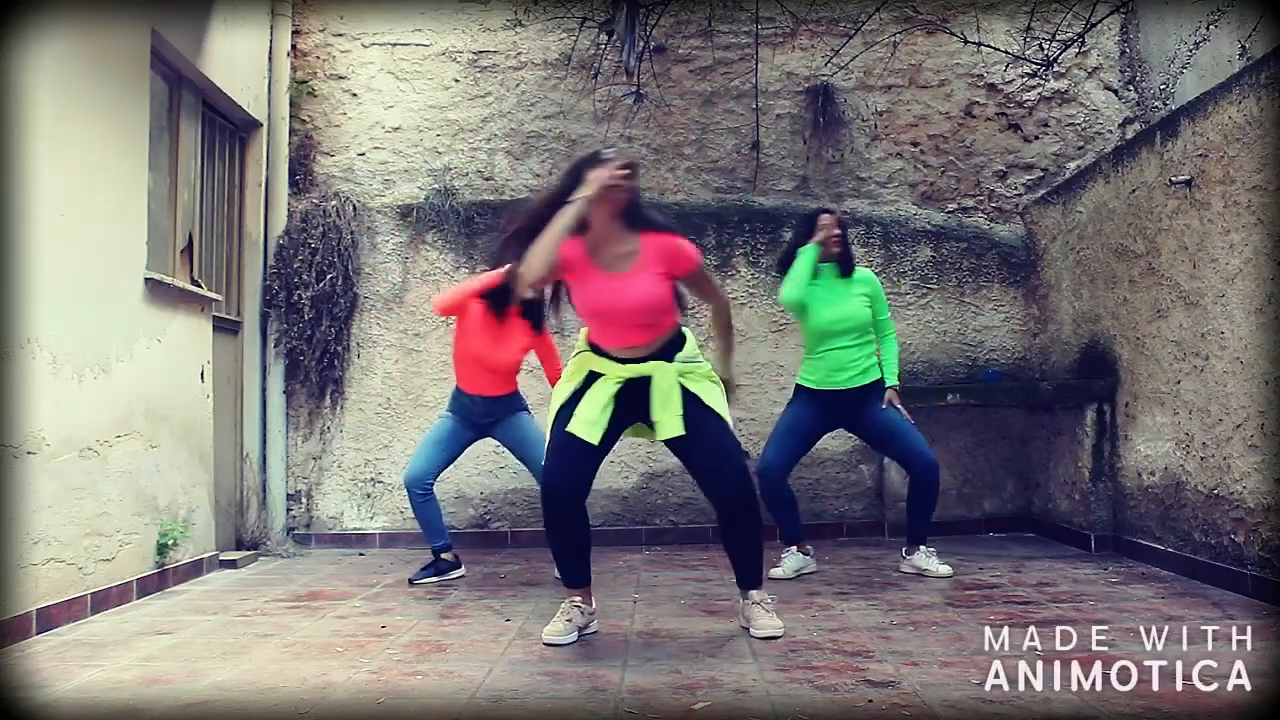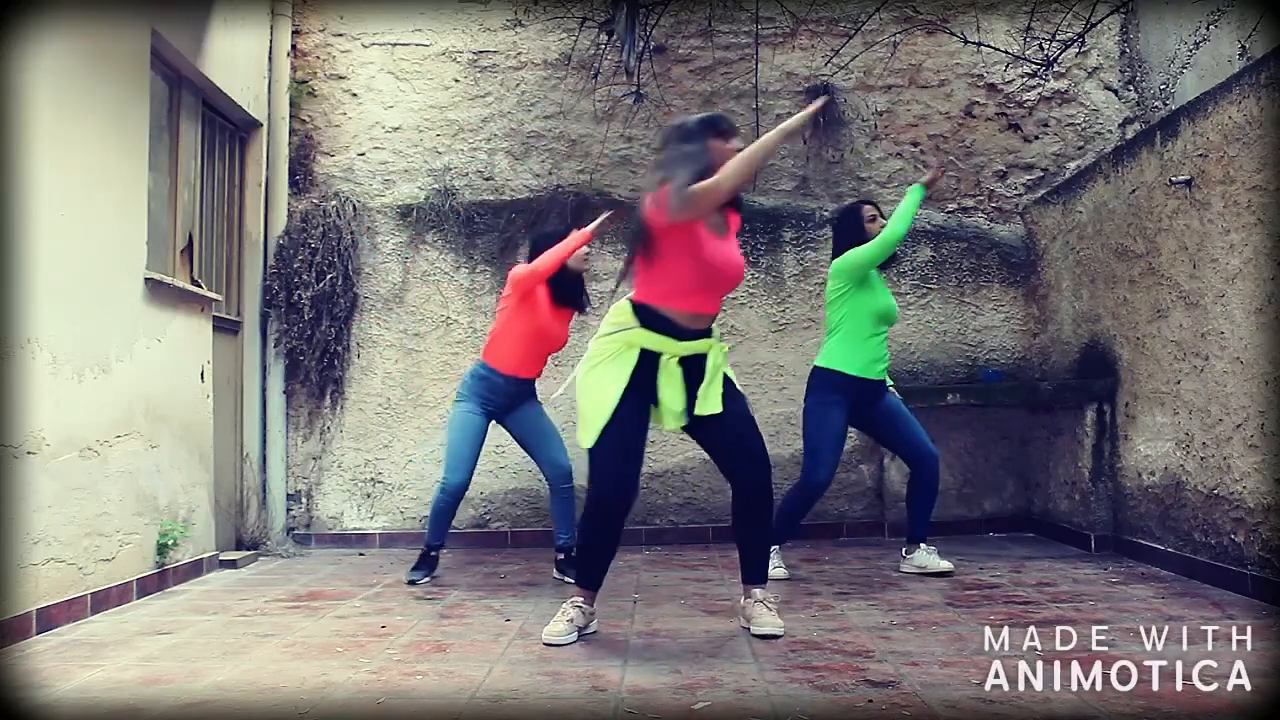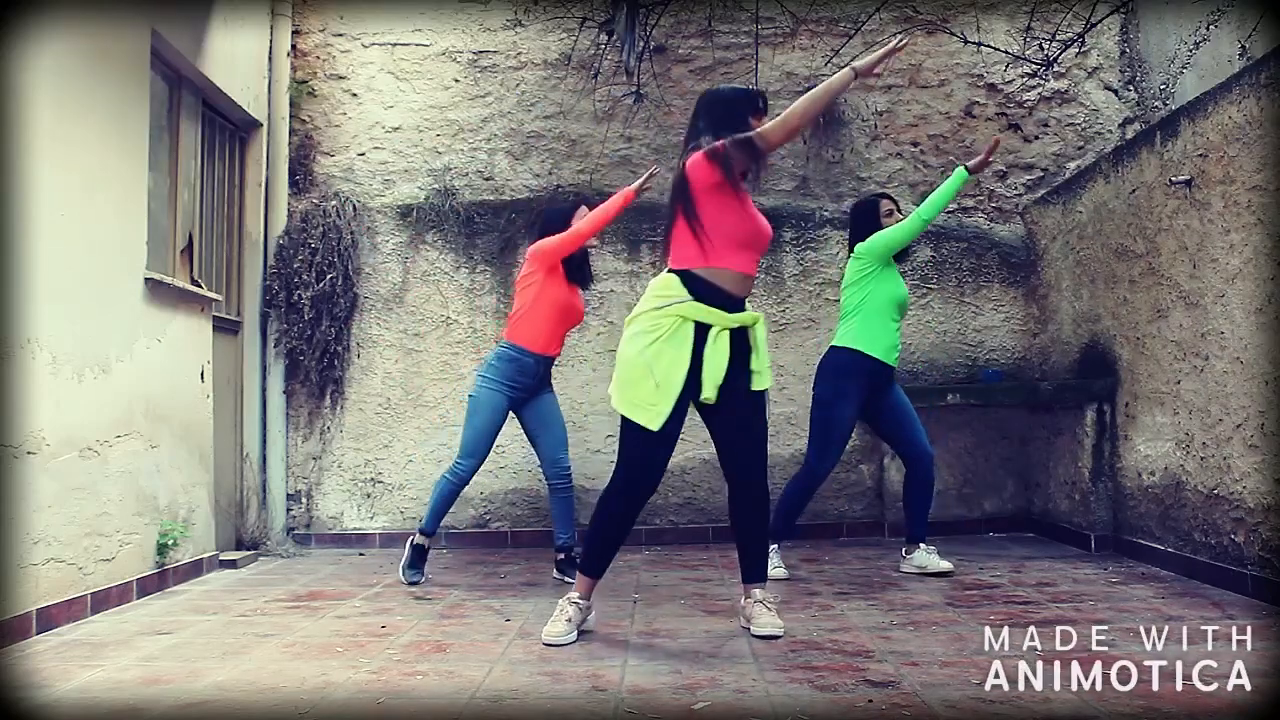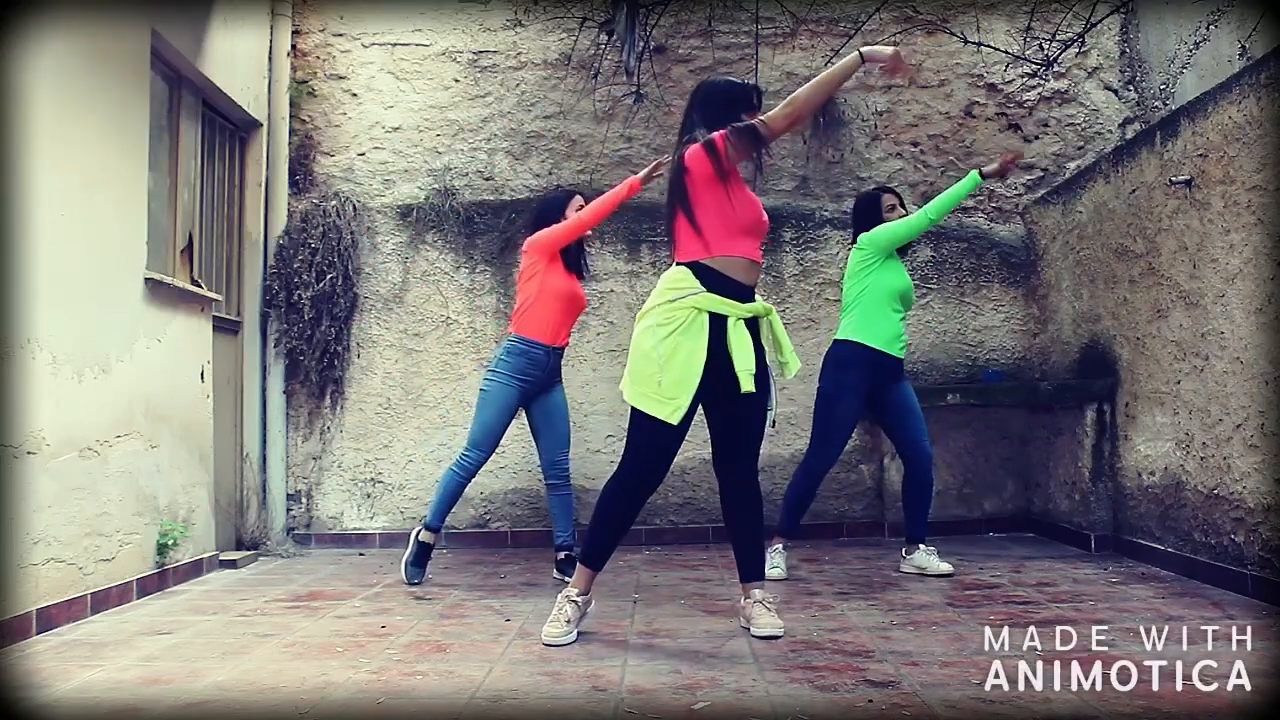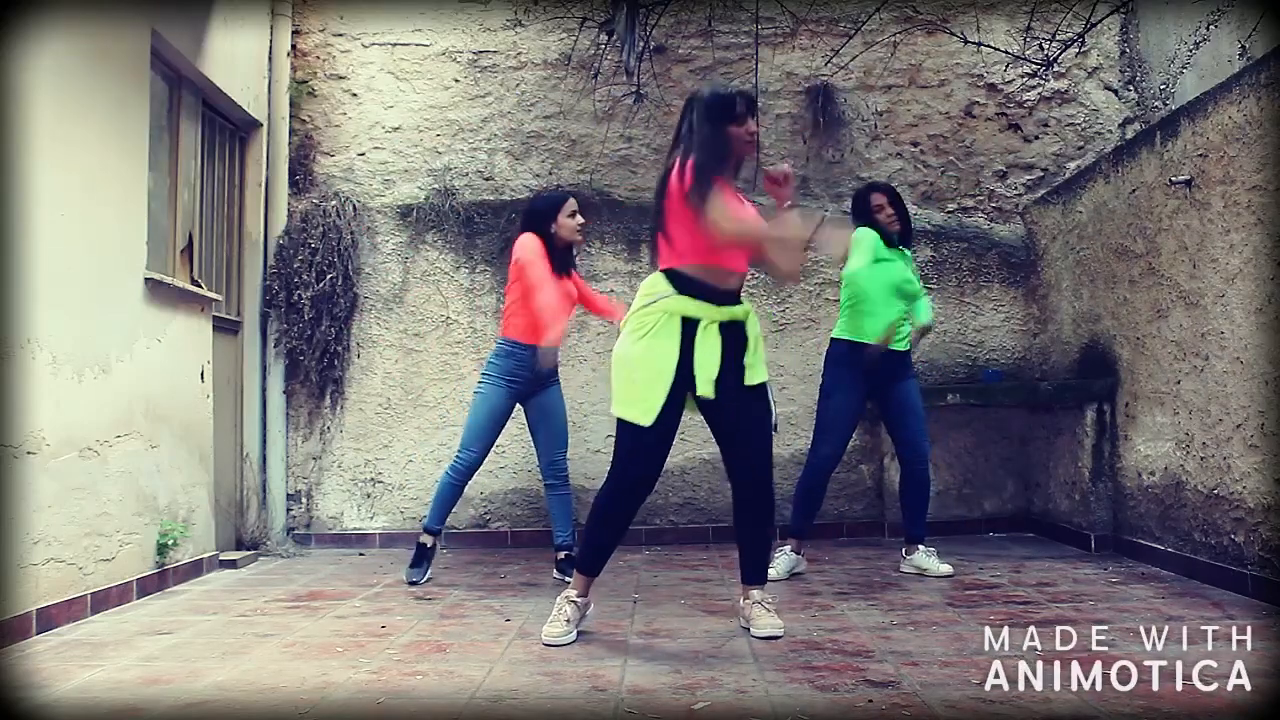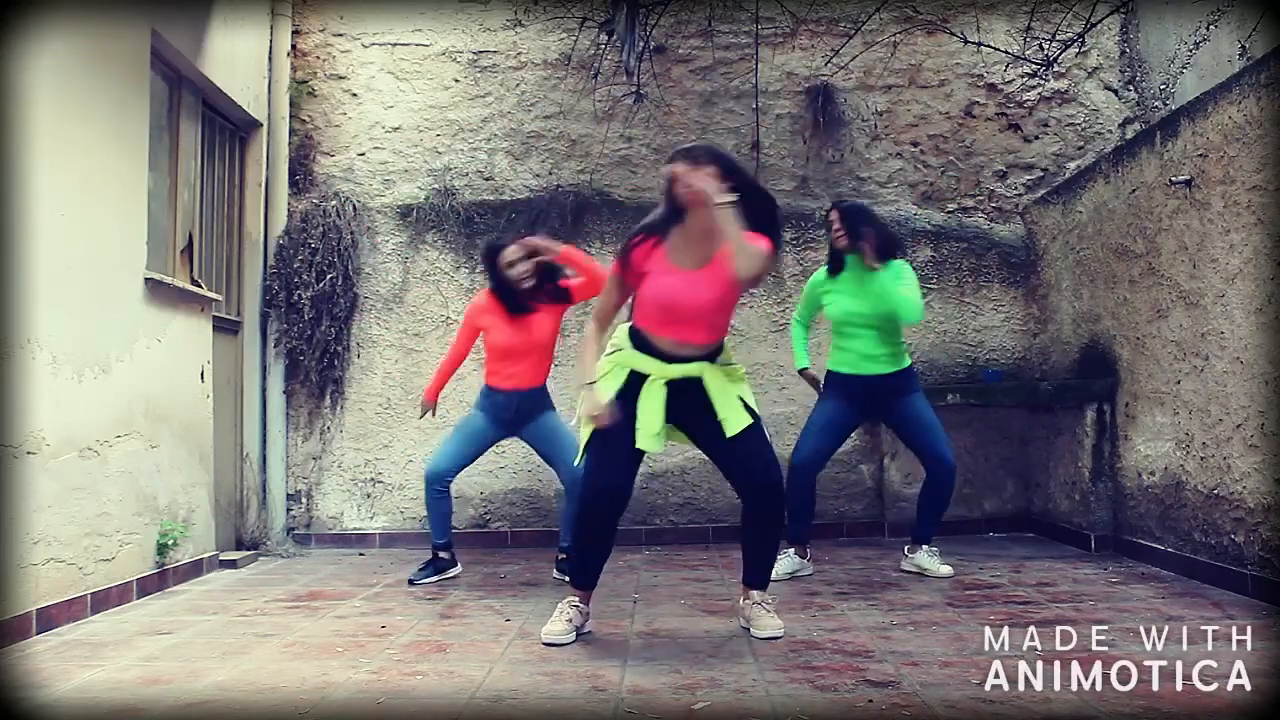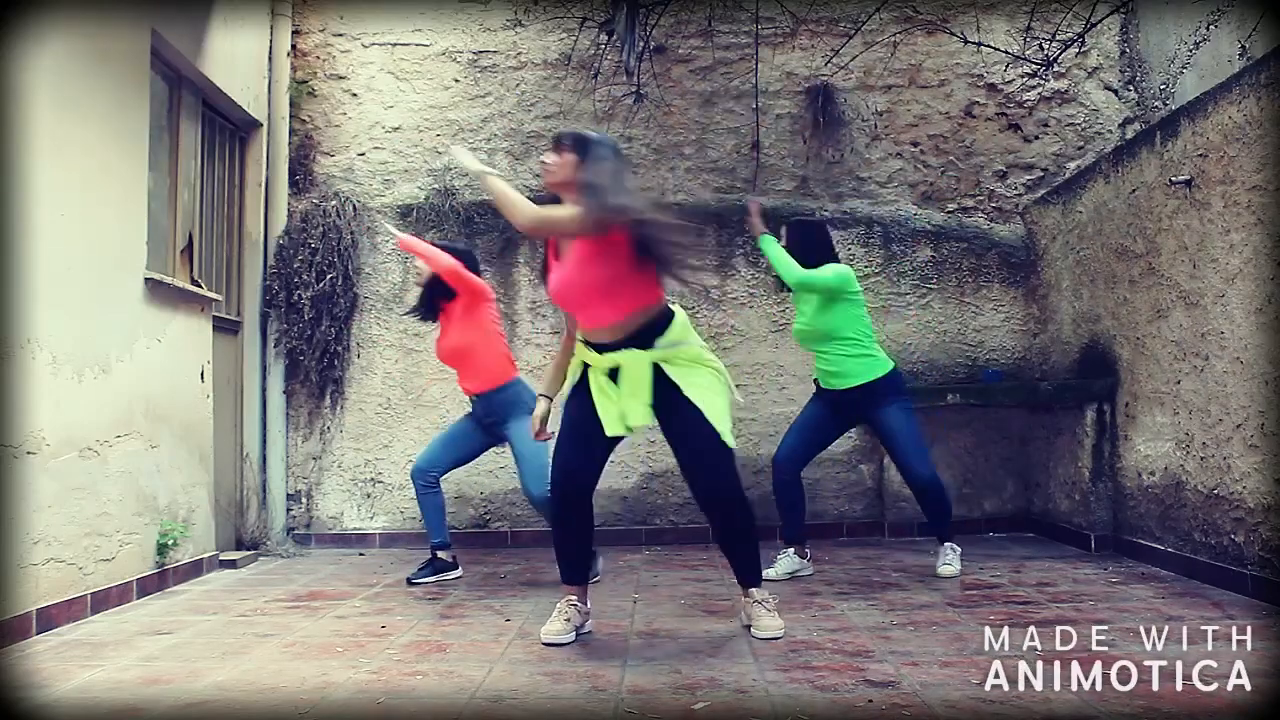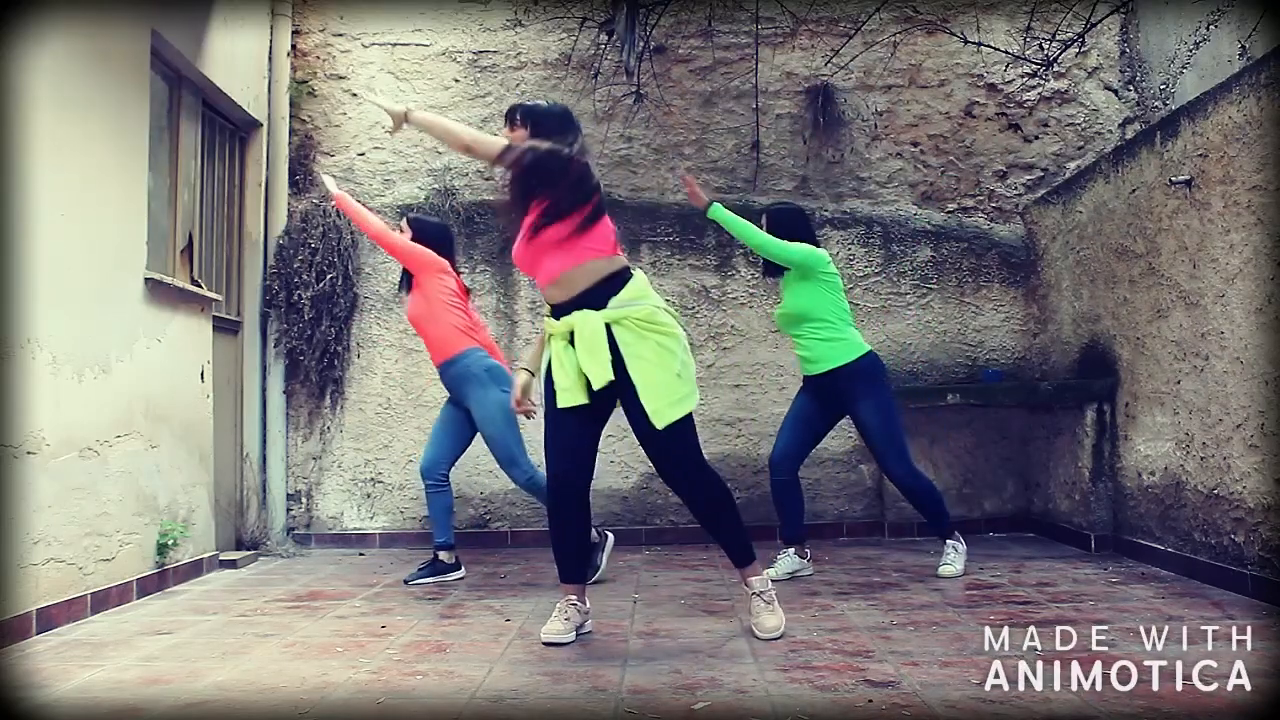
dt=0.3s
person 1, frame 1
left shoulder: (666, 246)
right shoulder: (566, 247)
left elbow: (716, 302)
right elbow: (528, 277)
left wrist: (725, 366)
right wrist: (579, 202)
left hip: (673, 377)
right hip: (602, 379)
left knee: (733, 485)
right knee: (560, 486)
left ankle: (754, 596)
right ankle: (578, 603)
person 1, frame 2
left shoulder: (728, 219)
right shoulder: (670, 202)
right elbow: (727, 180)
right wrist: (793, 122)
left hip: (696, 359)
right hip: (634, 354)
left knee: (754, 473)
right knee: (610, 489)
left ankle: (754, 594)
right ankle: (582, 603)
person 1, frame 3
left shoulder: (732, 186)
right shoulder: (707, 164)
right elbow: (788, 124)
right wrist: (855, 71)
left hip: (729, 334)
right hip: (677, 328)
left knee: (750, 472)
right knee: (638, 473)
left ankle: (755, 596)
right ankle: (580, 596)
person 1, frame 4
left shoulder: (723, 177)
right shoulder: (703, 153)
right elbow: (789, 113)
right wrist: (862, 55)
left hip: (737, 325)
right hip: (690, 320)
left knee: (740, 467)
right knee: (643, 466)
left ankle: (753, 594)
right ankle: (577, 594)
person 1, frame 5
left shoulder: (739, 201)
right shoulder: (692, 172)
left elbow: (786, 267)
right elbow: (724, 234)
left wrist: (785, 204)
right wrist: (808, 234)
left hip: (726, 334)
right hip: (672, 329)
left knee: (754, 470)
right knee: (635, 473)
left ankle: (755, 595)
right ankle: (576, 596)
person 1, frame 6
left shoulder: (747, 240)
right shoulder: (644, 241)
left elbow: (748, 273)
right elbow: (600, 319)
left wrist: (723, 204)
right wrist: (593, 383)
left hip: (706, 382)
right hip: (639, 379)
left knee: (764, 485)
right knee: (600, 492)
left ankle: (755, 596)
right ankle: (577, 602)
person 1, frame 7
left shoulder: (609, 217)
right shoulder: (558, 243)
left elbow: (526, 218)
left wrist: (482, 170)
right wrist: (548, 394)
left hip: (663, 362)
right hip: (599, 370)
left knee: (717, 483)
right knee: (567, 487)
left ankle: (754, 594)
right ankle: (574, 602)
person 1, frame 8
left shoulder: (562, 169)
right shoulder: (538, 210)
left elbow: (469, 142)
left wrist: (409, 114)
right wrist: (528, 369)
left hip: (626, 328)
right hip: (572, 343)
left knee: (681, 464)
right knee: (564, 478)
left ankle: (755, 580)
right ankle: (573, 601)
person 2, frame 1
left shoulder: (864, 280)
right shoulder: (801, 286)
left elbow: (887, 334)
right elbow: (789, 298)
left wrist: (891, 384)
right wrist: (811, 249)
left hip: (867, 394)
right hip: (813, 398)
left knee: (925, 464)
right knee: (769, 469)
left ankle: (915, 551)
right ankle: (798, 551)
person 2, frame 2
left shoulder: (874, 278)
right shoulder: (847, 266)
right elbow: (895, 235)
left wrist: (886, 380)
right wrist: (920, 188)
left hip: (871, 390)
right hip: (832, 386)
left knee: (926, 459)
right knee: (816, 478)
left ankle: (915, 550)
right ankle: (773, 549)
person 2, frame 3
left shoulder: (885, 268)
right shoulder: (869, 251)
right elbow: (922, 218)
right wrist: (967, 171)
left hip: (880, 379)
right hip: (846, 370)
left knee: (921, 458)
right knee: (818, 466)
left ankle: (914, 550)
right ankle: (772, 545)
person 2, frame 4
left shoulder: (892, 259)
right shoulder: (870, 241)
right elbow: (927, 215)
right wrist: (981, 175)
left hip: (889, 369)
right hip: (850, 362)
left knee: (919, 455)
right knee: (821, 457)
left ankle: (915, 549)
right ankle: (779, 544)
person 2, frame 5
left shoulder: (903, 256)
right shoulder: (865, 239)
left elbow: (919, 297)
right elbow: (858, 273)
left wrist: (922, 319)
right wrist: (880, 325)
left hip: (896, 365)
right hip: (851, 358)
left knee: (917, 457)
right knee: (824, 457)
left ankle: (915, 550)
right ankle: (793, 548)
person 2, frame 6
left shoulder: (896, 269)
right shoulder: (824, 279)
left elbow: (913, 316)
right elbow: (799, 323)
left wrist: (878, 263)
right wrist: (804, 364)
left hip: (897, 385)
right hip: (842, 388)
left knee: (943, 463)
right knee: (802, 462)
left ankle: (919, 548)
right ankle: (798, 552)
person 2, frame 7
left shoulder: (839, 275)
right shoulder: (800, 295)
left elbow: (798, 276)
left wrist: (763, 236)
left hip: (880, 391)
right hip: (831, 397)
left knee: (922, 475)
right knee: (784, 463)
left ankle: (946, 545)
right ankle: (796, 553)
person 2, frame 8
left shoulder: (814, 259)
right shoulder: (789, 280)
left elbow: (760, 242)
left wrist: (709, 207)
left hip: (859, 376)
right hip: (818, 386)
left knee: (898, 468)
right knee: (781, 463)
left ankle: (951, 541)
right ankle: (796, 553)
person 3, frame 1
left shoulder: (533, 327)
right shoulder: (473, 303)
left elbow: (557, 376)
right elbow: (441, 305)
right wrist: (497, 276)
left hip: (508, 411)
right hip: (462, 410)
right knee: (415, 478)
right ankle: (446, 558)
person 3, frame 2
left shoulder: (566, 306)
right shoulder: (523, 280)
right elbow: (544, 265)
right wrist: (591, 229)
left hip: (521, 397)
right hip: (481, 388)
left knee: (561, 471)
right knee: (455, 481)
left ankle: (566, 557)
right ankle: (429, 553)
person 3, frame 3
left shoulder: (572, 281)
right shoulder: (541, 255)
right elbow: (581, 233)
right wrist: (630, 193)
left hip: (539, 381)
right hip: (503, 371)
left knee: (559, 470)
right knee: (466, 466)
left ankle: (565, 558)
right ankle: (421, 541)
person 3, frame 4
left shoulder: (569, 269)
right shoulder: (538, 245)
right elbow: (588, 221)
right wrist: (635, 184)
left hip: (549, 373)
right hip: (515, 363)
left knee: (557, 469)
right knee: (473, 458)
left ankle: (565, 557)
right ankle: (425, 537)
person 3, frame 5
left shoulder: (566, 269)
right shoulder: (528, 245)
left elbow: (594, 300)
right elbow: (540, 283)
left wrist: (626, 317)
right wrist: (556, 327)
left hip: (547, 374)
right hip: (509, 365)
left knee: (556, 468)
right knee: (468, 459)
left ankle: (565, 556)
right ankle: (427, 541)
person 3, frame 6
left shoulder: (554, 296)
right shoulder: (485, 305)
left elbow: (601, 281)
right elbow: (456, 353)
left wrist: (558, 251)
right wrist: (431, 392)
left hip: (536, 408)
right hip: (492, 408)
left knee: (579, 476)
right knee: (437, 472)
left ankle: (566, 558)
right ankle: (443, 556)
person 3, frame 7
left shoulder: (475, 296)
right shoulder: (445, 314)
left elbow: (452, 269)
left wrist: (406, 241)
left hip: (516, 407)
right hip: (482, 414)
left knee: (540, 491)
right knee: (424, 470)
right ankle: (444, 557)
person 3, frame 8
left shoulder: (432, 264)
right shoulder: (430, 283)
left elbow: (379, 231)
right elbow: (480, 333)
left wrist: (338, 195)
right wrist: (509, 383)
left hip: (476, 377)
right hip: (461, 385)
left knee: (519, 470)
right knee: (432, 469)
left ankle: (591, 537)
right ankle: (446, 558)
